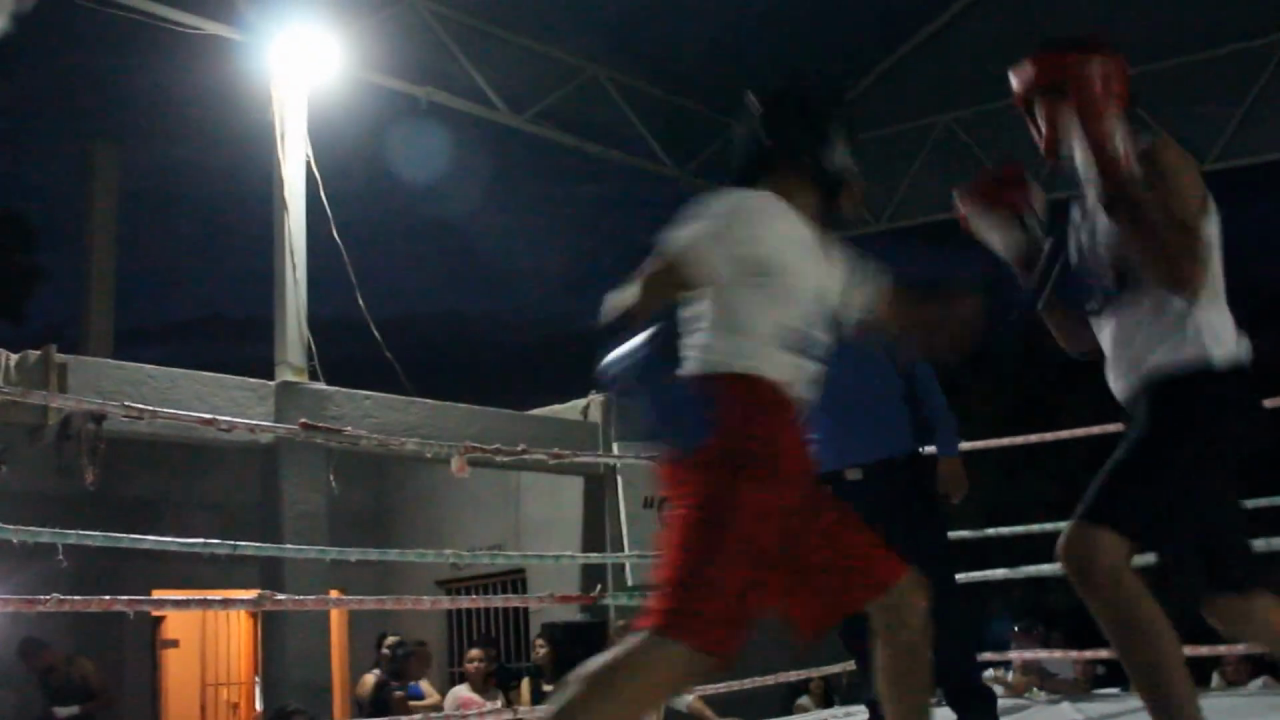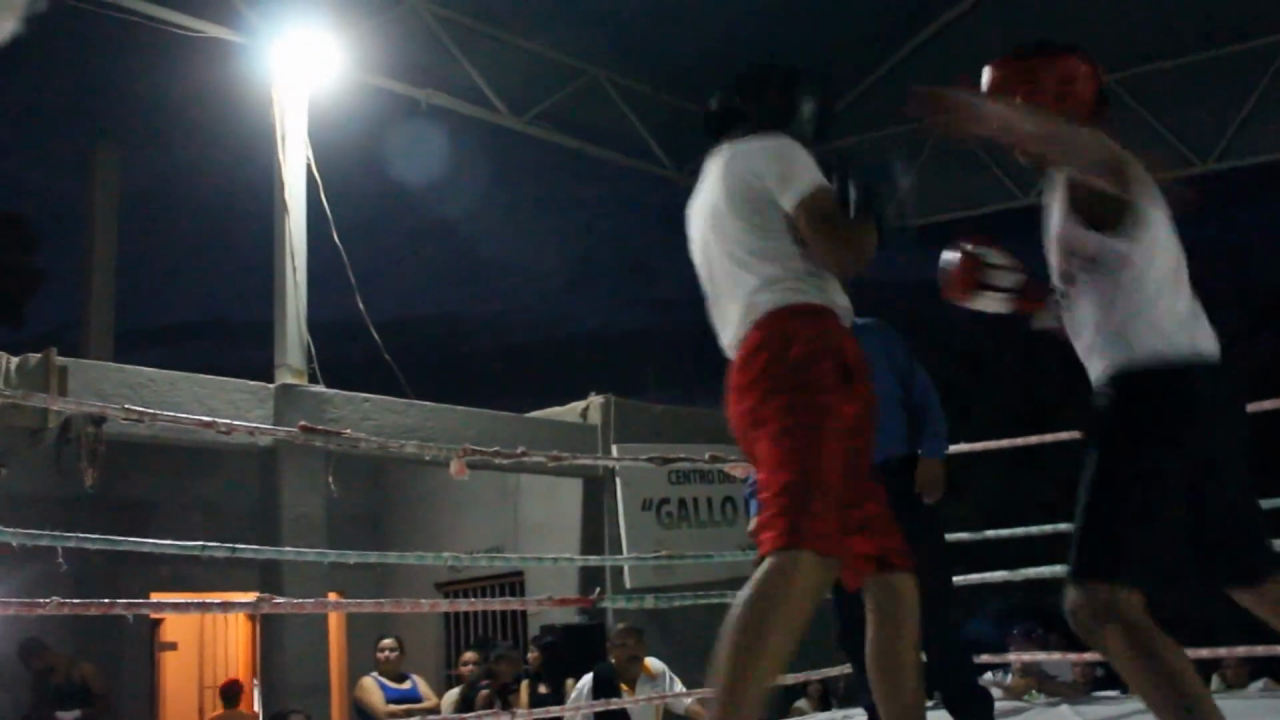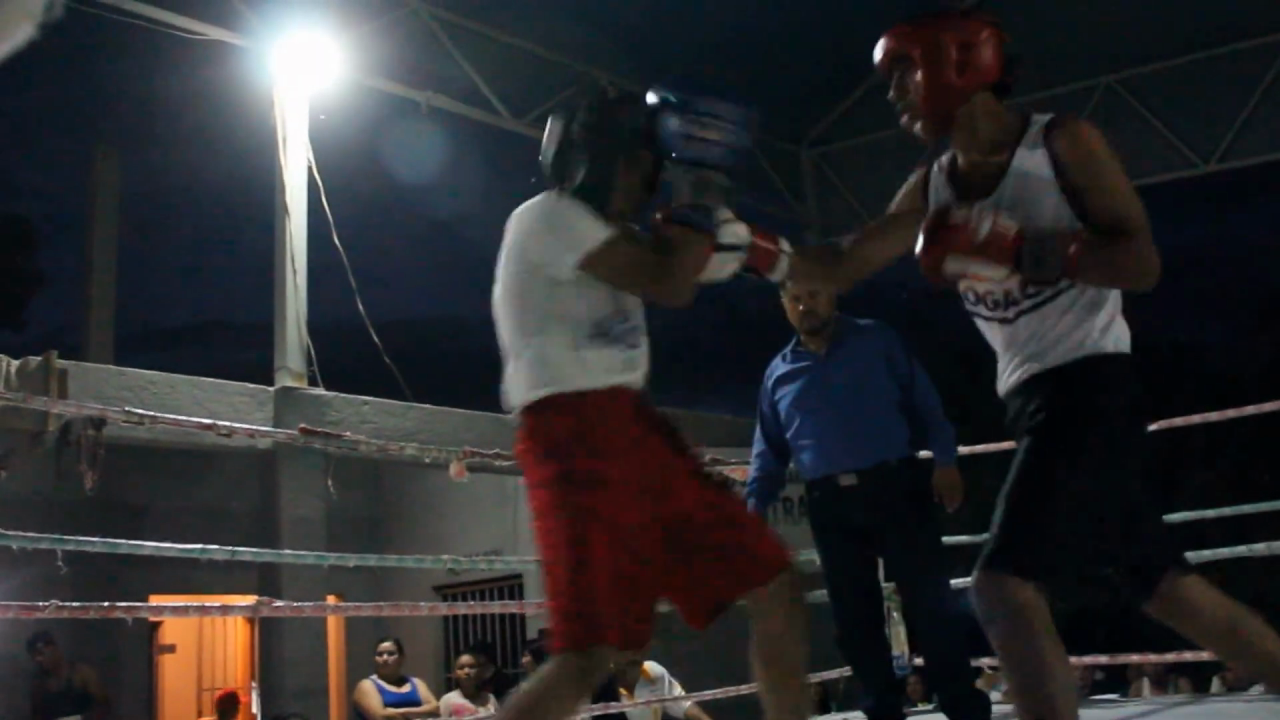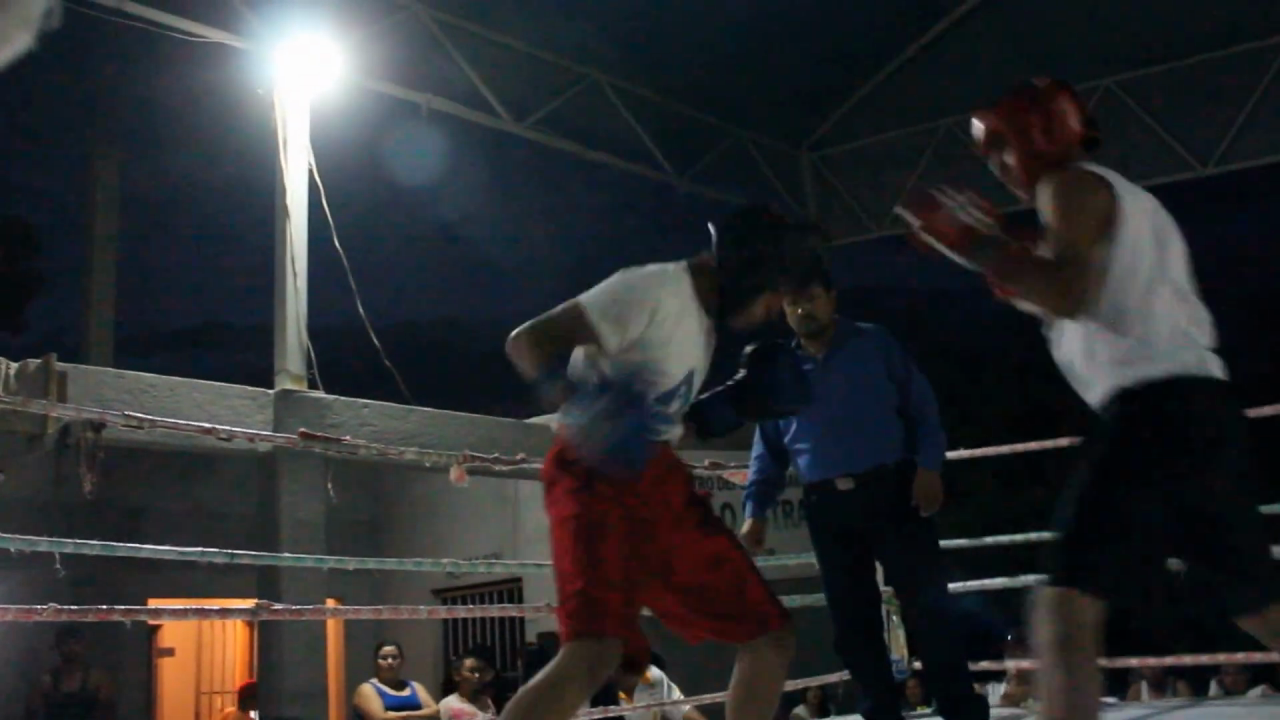
dt=0.5s
person 1, frame 1
left shoulder: (1159, 163)
right shoulder: (1093, 211)
left elbow: (1187, 276)
right elbow: (1076, 337)
left wrist: (1107, 171)
right wrist: (1015, 247)
left hip: (1194, 397)
right hip: (1168, 405)
left knee: (1087, 551)
person 1, frame 2
left shoulder: (1089, 174)
right shoulder: (1077, 190)
left elbow: (1095, 154)
right elbow: (1088, 312)
left wrist: (989, 118)
left hip: (1153, 402)
right hip: (1194, 396)
left knee: (1099, 606)
person 1, frame 3
left shoulder: (1064, 142)
right shoulder: (931, 185)
left elbow: (1140, 264)
right elbow: (844, 269)
left wrist: (1022, 254)
left hip: (1088, 388)
right hip: (1043, 399)
left knee: (1003, 590)
right knee: (1168, 590)
person 1, frame 4
left shoulder: (1071, 185)
right shoulder: (1138, 205)
left elbow: (1068, 293)
left wrist: (975, 245)
left hip: (1152, 414)
right hip: (1207, 412)
left knee: (1064, 607)
person 2, frame 1
left shoulder: (829, 258)
right shoulder: (742, 214)
left elbow: (911, 317)
right elbow: (643, 292)
right wrist: (652, 343)
left hip: (765, 455)
right hip: (727, 441)
left knee: (903, 595)
right knee: (677, 650)
person 2, frame 2
left shoulder: (704, 205)
right shoulder: (772, 152)
right elbow: (843, 256)
right wrist: (868, 218)
left hip: (762, 369)
right hip: (801, 354)
left knee: (893, 582)
right knee: (804, 558)
person 2, frame 3
left shoulder: (603, 226)
right shoulder: (544, 216)
left elbow: (686, 265)
right elbow: (670, 287)
left hip: (641, 436)
right hip: (572, 437)
left knee: (776, 584)
right knee: (585, 657)
person 2, frame 4
left shoulder: (703, 319)
right shoulder: (649, 290)
right elbow: (526, 341)
left wrist: (752, 398)
right wrist: (572, 392)
left hip: (657, 477)
right hip: (596, 474)
left knee: (772, 637)
right knee: (592, 652)
person 3, frame 1
left shoulder: (872, 340)
left elbow: (925, 390)
left wrist: (946, 453)
left hip: (898, 481)
right hip: (835, 497)
left knee: (935, 593)
right knee: (857, 610)
person 3, frame 2
left shoulder: (872, 338)
left elbow: (921, 394)
left wrist: (933, 453)
right wrist: (759, 504)
left hip: (896, 482)
left knee: (930, 593)
right knee: (853, 611)
person 3, frame 3
left shoulder: (875, 340)
right shoulder: (778, 373)
left elbow: (923, 401)
right elbow: (768, 449)
left wrist: (944, 458)
right wrist: (757, 505)
left hip: (896, 486)
right hip: (829, 504)
left knee: (928, 600)
right knee: (854, 615)
person 3, frame 4
left shoulder: (874, 344)
left elbow: (921, 406)
right elbow: (768, 450)
left wrist: (929, 465)
right wrist: (755, 509)
left hip: (893, 489)
right hip: (827, 506)
left knee: (924, 601)
right knee: (852, 618)
